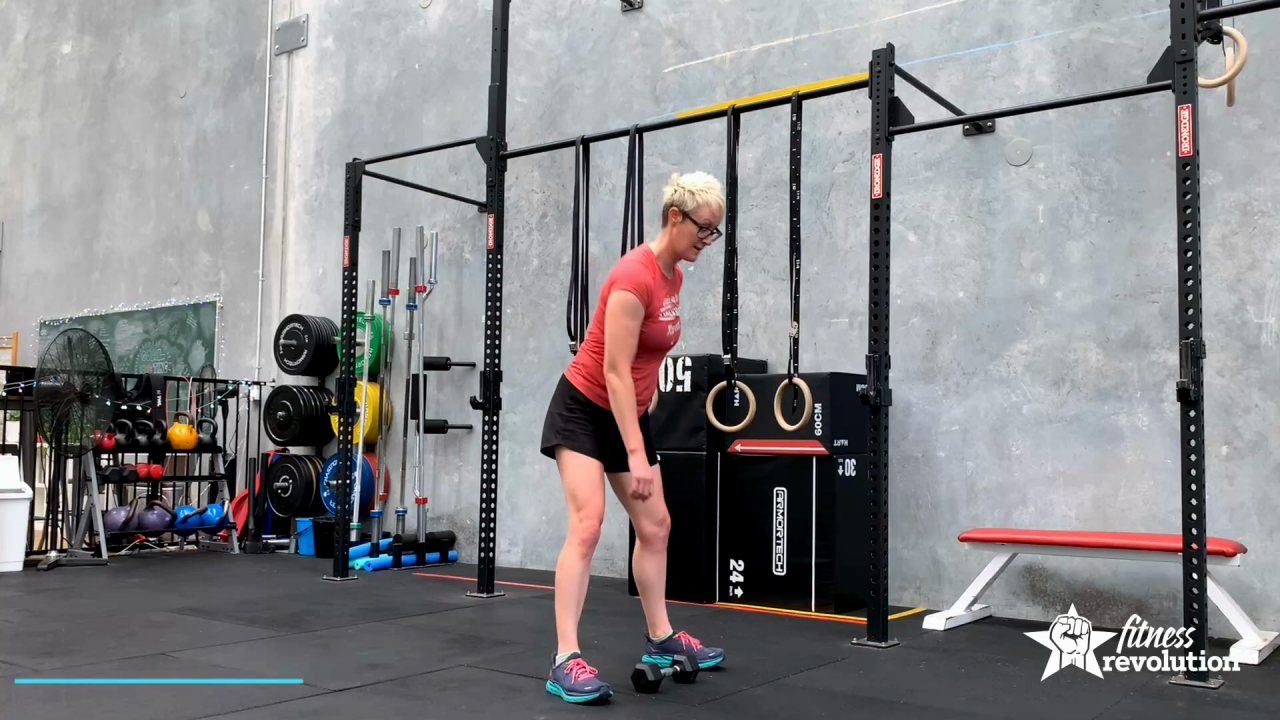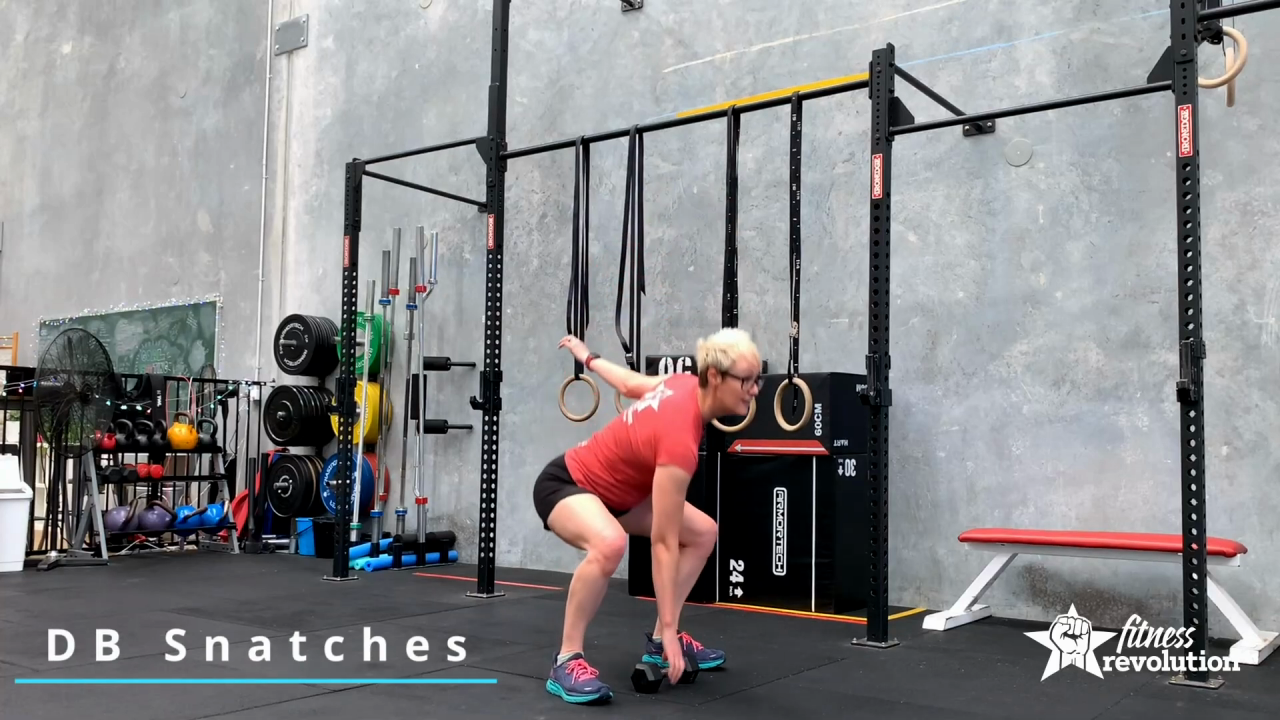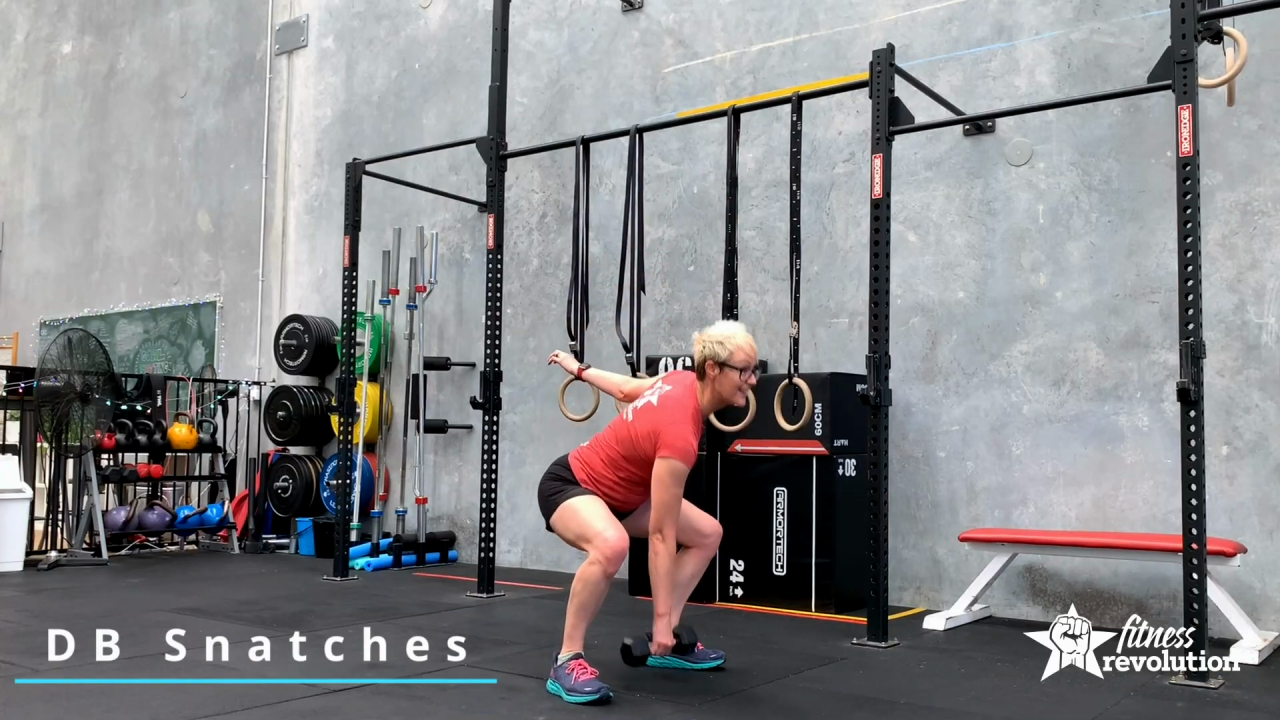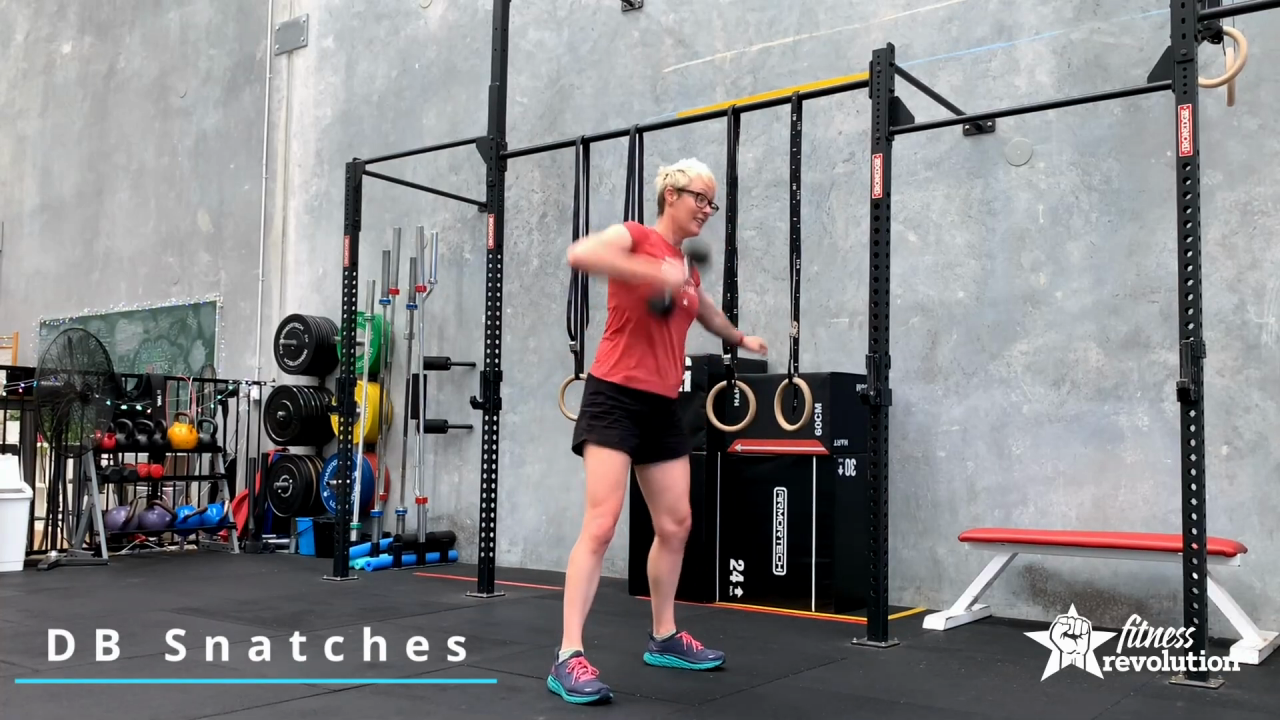
dt=0.5s
person 1, frame 1
left shoulder: (669, 271)
right shoulder: (637, 277)
right elbow: (616, 374)
right wrist: (636, 456)
left hip: (621, 412)
right hip: (581, 411)
left knee: (655, 525)
right knee: (587, 526)
left ankle: (661, 639)
right ankle: (565, 658)
person 1, frame 2
left shoulder: (687, 386)
right shoulder: (679, 440)
left elbow: (630, 384)
right elbow: (664, 544)
left wrist: (588, 357)
right wrist: (670, 626)
left hip: (612, 486)
right hip: (565, 484)
left knee: (704, 532)
right knee: (609, 544)
left ankle: (658, 640)
right ankle: (568, 660)
person 1, frame 3
left shoulder: (686, 384)
right shoulder: (679, 432)
left elbow: (630, 387)
right elbow: (661, 534)
left wrist: (580, 368)
right wrist: (661, 619)
right hip: (570, 485)
left knee: (708, 534)
right knee: (611, 546)
left ankle: (663, 644)
right ankle: (567, 661)
person 1, frame 4
left shoulder: (685, 262)
right shoulder: (635, 237)
left elbow: (702, 308)
right elbow: (577, 255)
left wrist: (740, 339)
right wrist: (650, 272)
left hip: (663, 407)
right hip: (613, 399)
left knee: (676, 526)
right knee: (601, 525)
left ankle: (664, 637)
right ankle: (568, 658)
